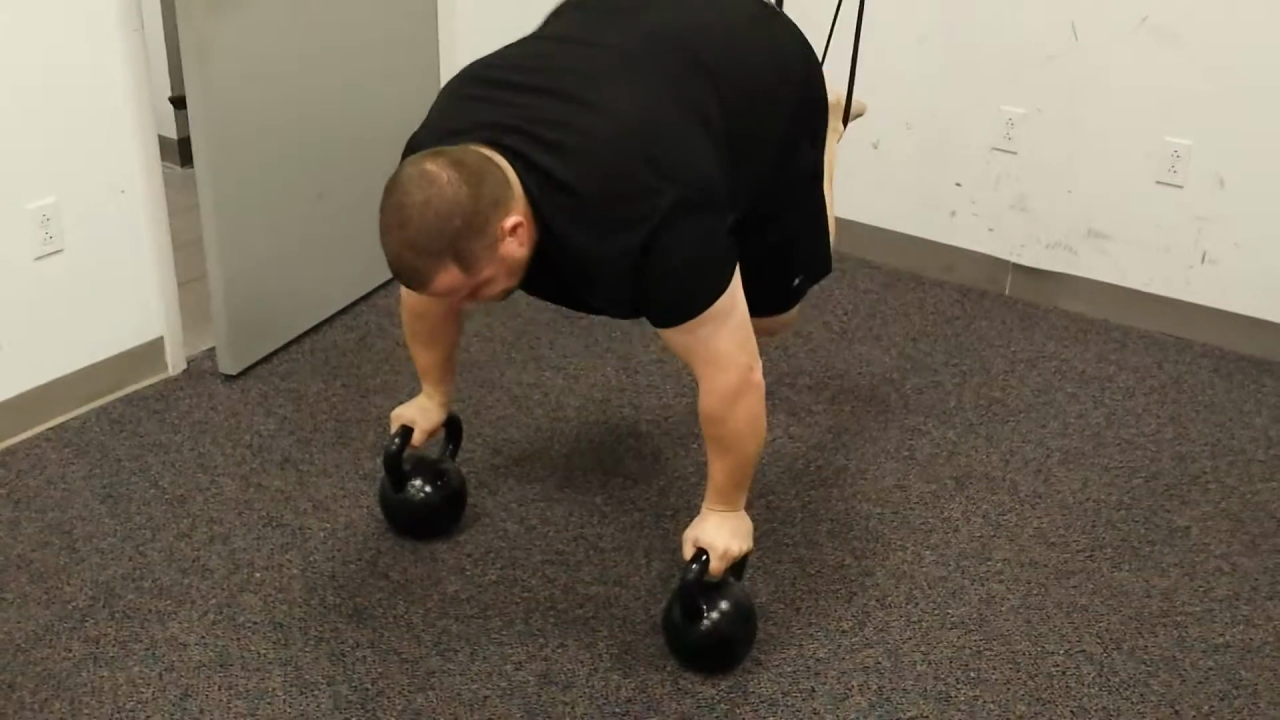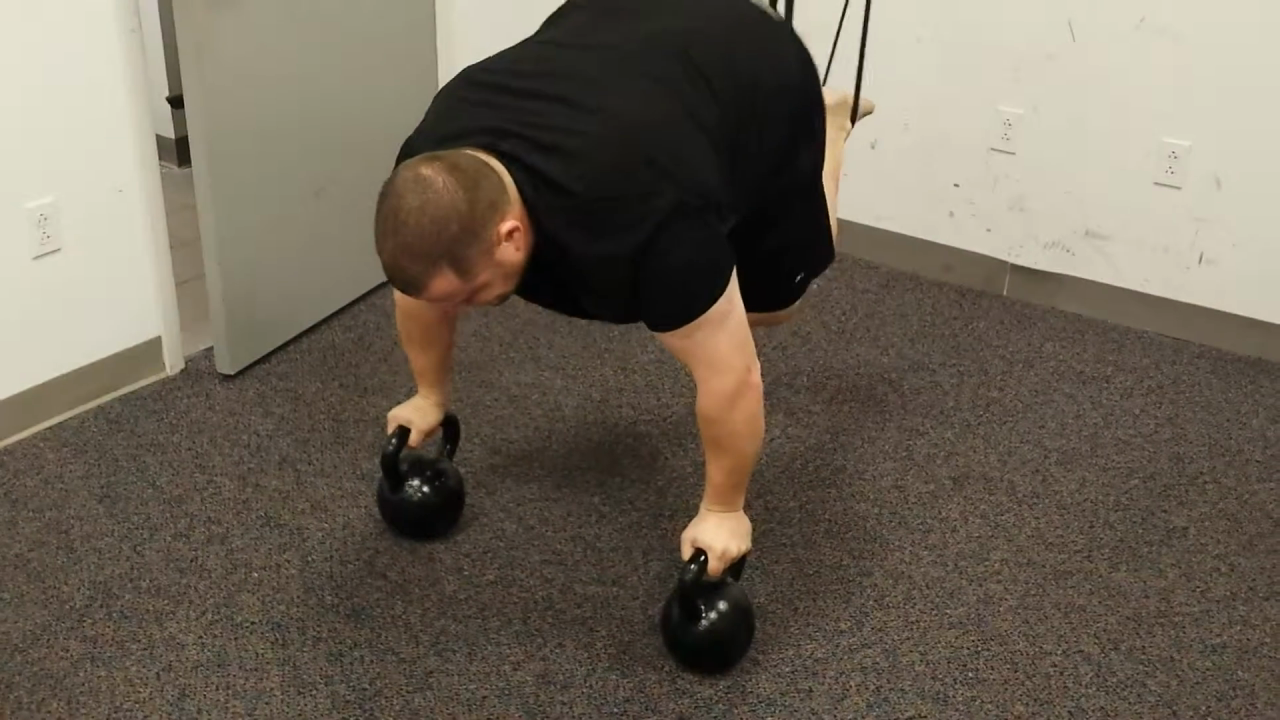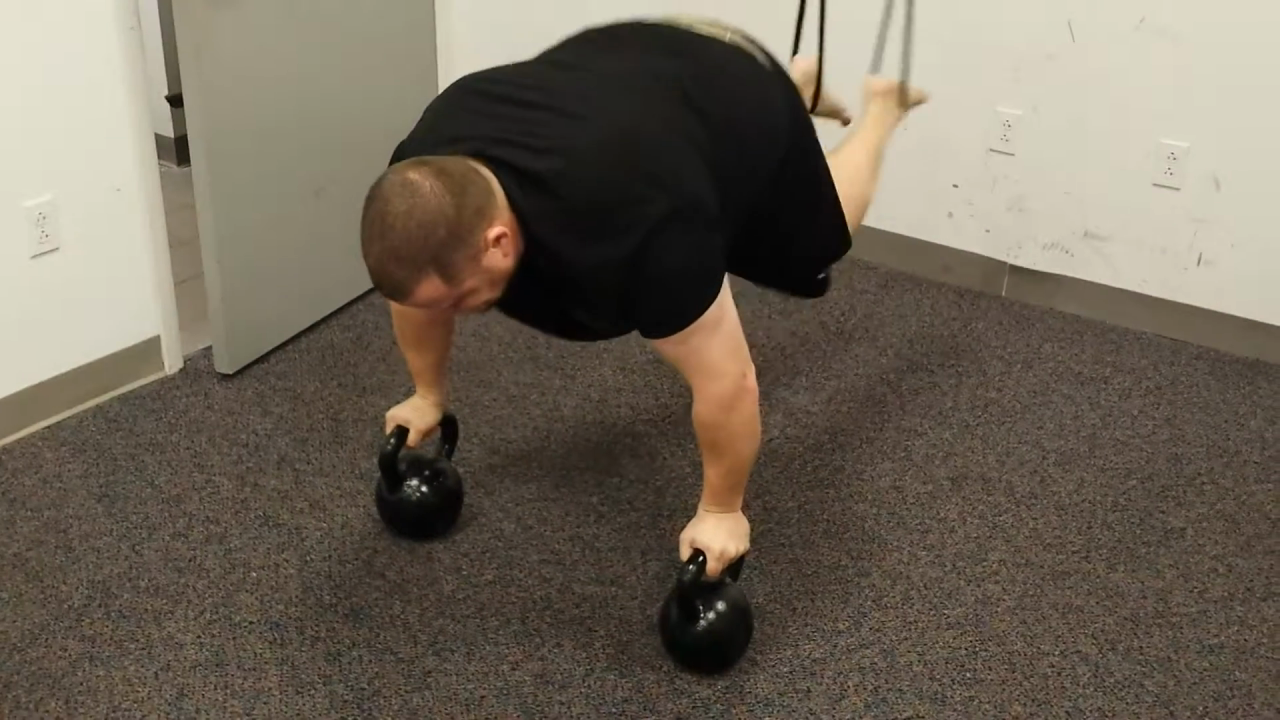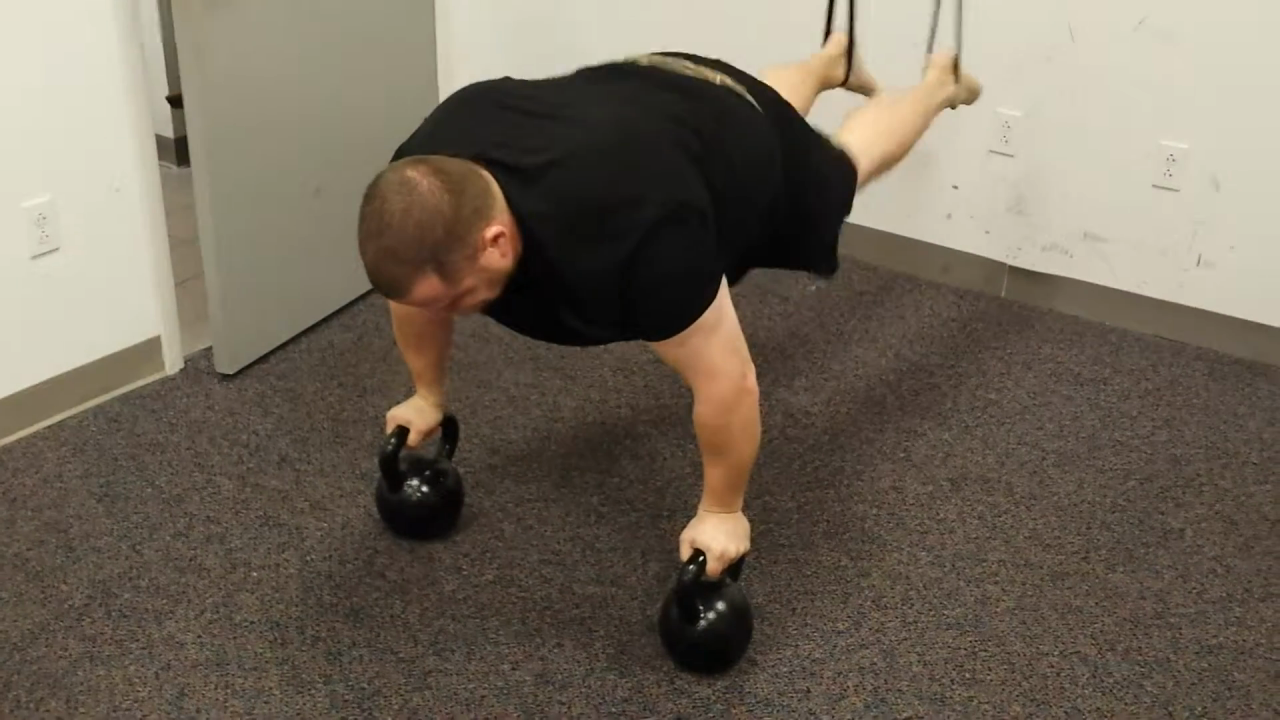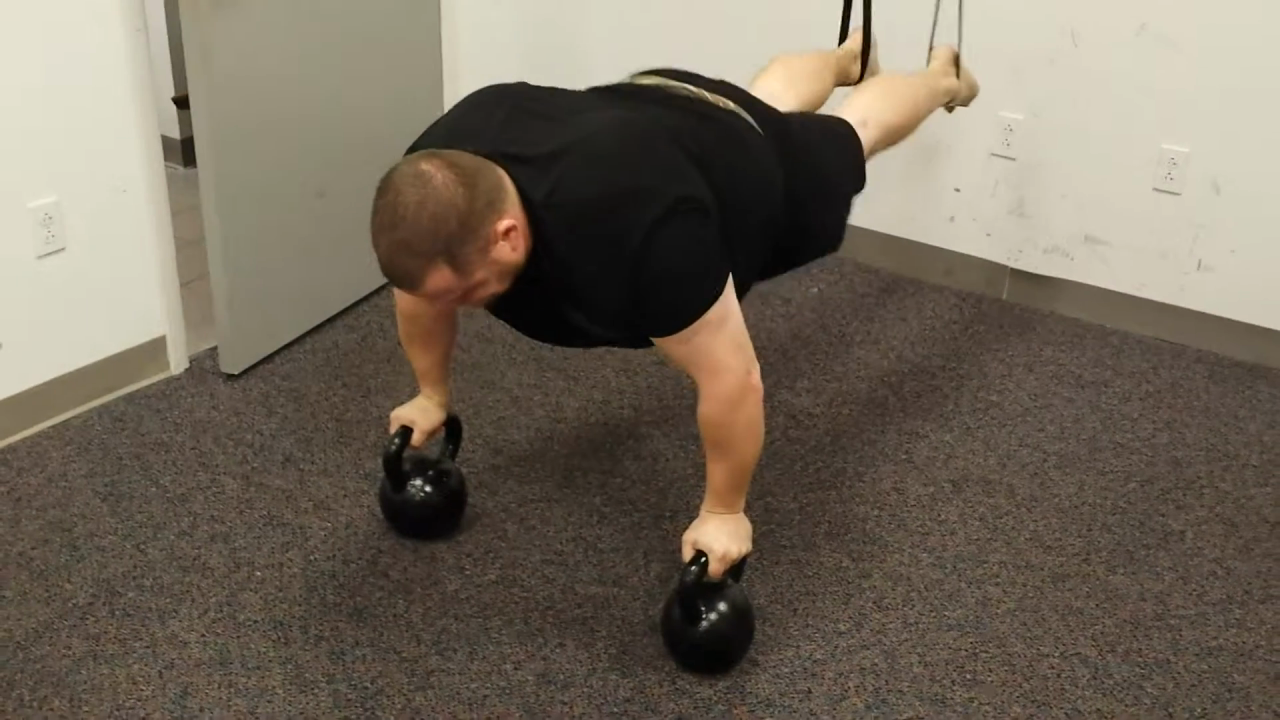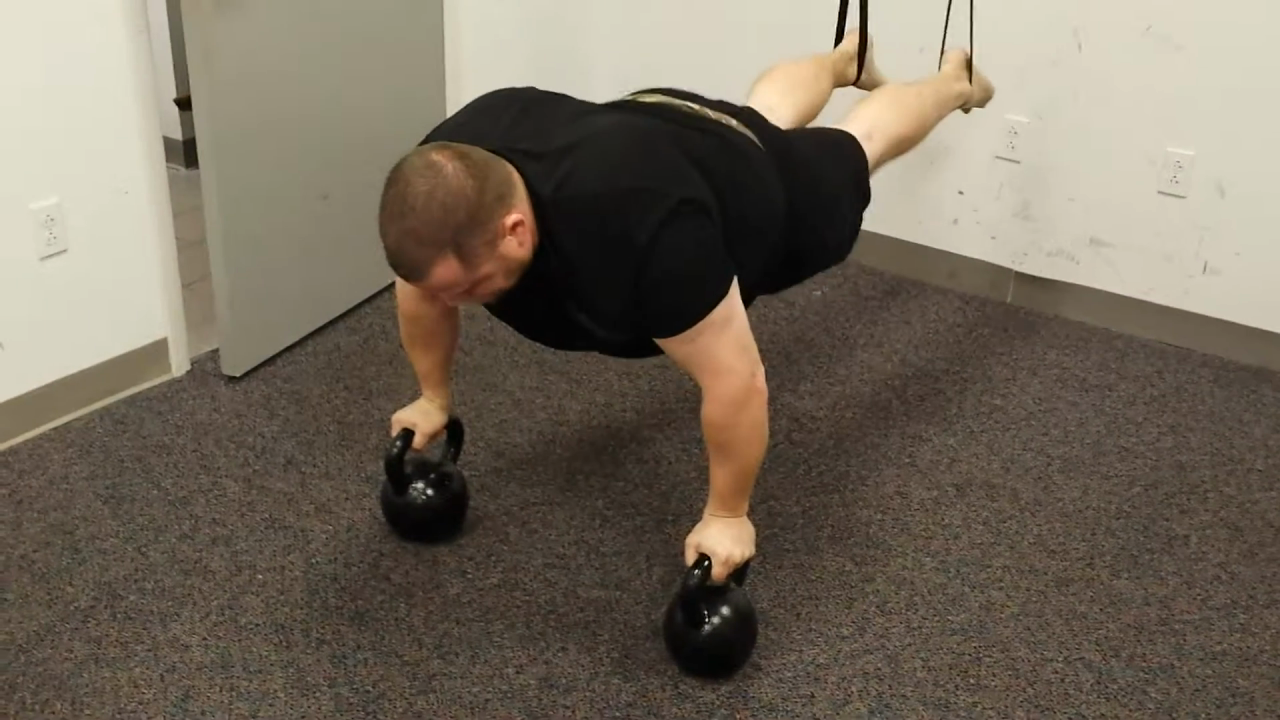
dt=0.2s
person 1, frame 1
left shoulder: (637, 219)
right shoulder: (440, 158)
left elbow: (734, 374)
right elbow: (426, 281)
left wrist: (725, 511)
right wrist: (433, 395)
left knee: (769, 311)
left ankle: (826, 120)
person 1, frame 2
left shoulder: (634, 220)
right shoulder: (433, 164)
left elbow: (731, 376)
right elbow: (421, 283)
left wrist: (723, 512)
right wrist: (429, 396)
left knee: (769, 304)
left ankle: (832, 121)
person 1, frame 3
left shoulder: (625, 229)
right shoulder: (426, 169)
left elbow: (727, 381)
right elbow: (417, 288)
left wrist: (721, 513)
right wrist: (428, 396)
left hip: (743, 96)
left knee: (804, 262)
left ankle: (880, 108)
right ankle: (801, 84)
person 1, frame 4
left shoulder: (623, 233)
right shoulder: (430, 174)
left elbow: (728, 383)
right elbow: (418, 287)
left wrist: (721, 513)
right wrist: (428, 397)
left hip: (739, 138)
left knee: (842, 163)
left ankle: (939, 85)
right ankle: (832, 60)
person 1, frame 5
left shoulder: (632, 229)
right shoulder: (438, 172)
left elbow: (733, 380)
right elbow: (421, 289)
left wrist: (723, 513)
right wrist: (432, 396)
left hip: (755, 173)
left knee: (851, 131)
right knee: (771, 99)
left ankle: (942, 80)
right ankle: (849, 56)
person 1, frame 6
left shoulder: (639, 231)
right shoulder: (449, 174)
left elbow: (737, 382)
right elbow: (422, 289)
left wrist: (726, 517)
right wrist: (433, 398)
left hip: (759, 188)
left knee: (861, 139)
right knee: (768, 112)
left ankle: (953, 83)
right ankle: (845, 58)
